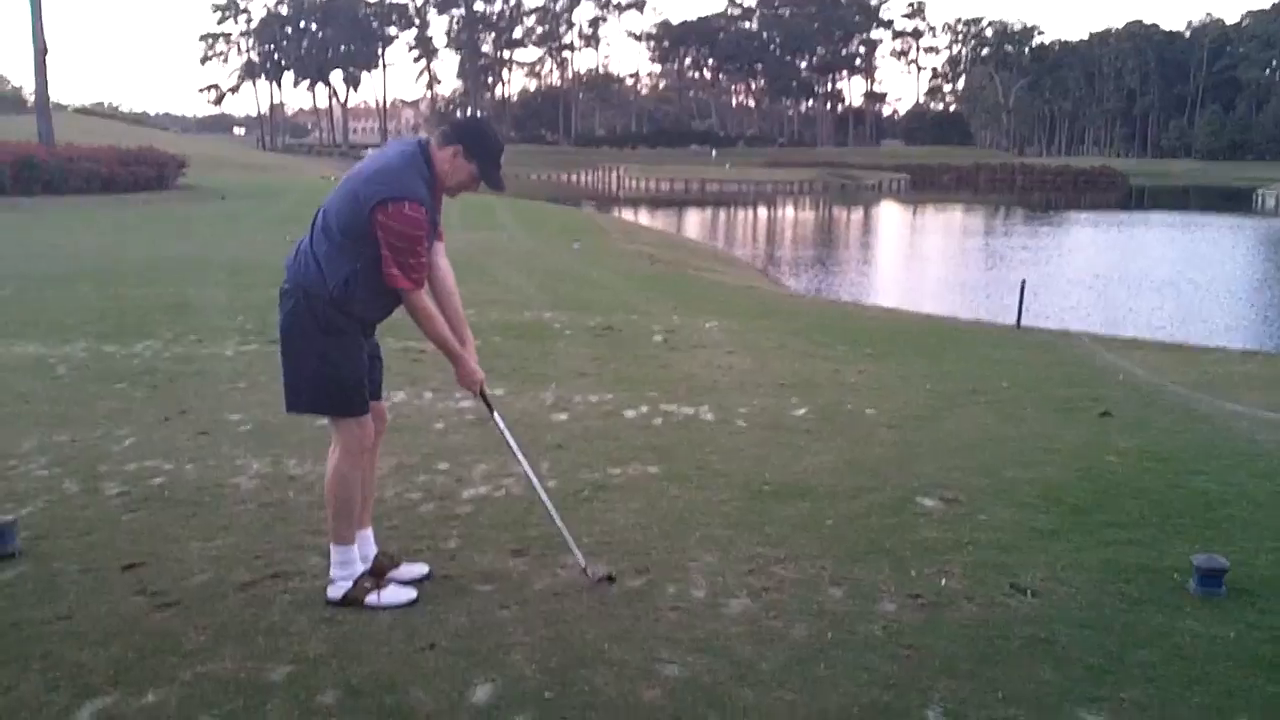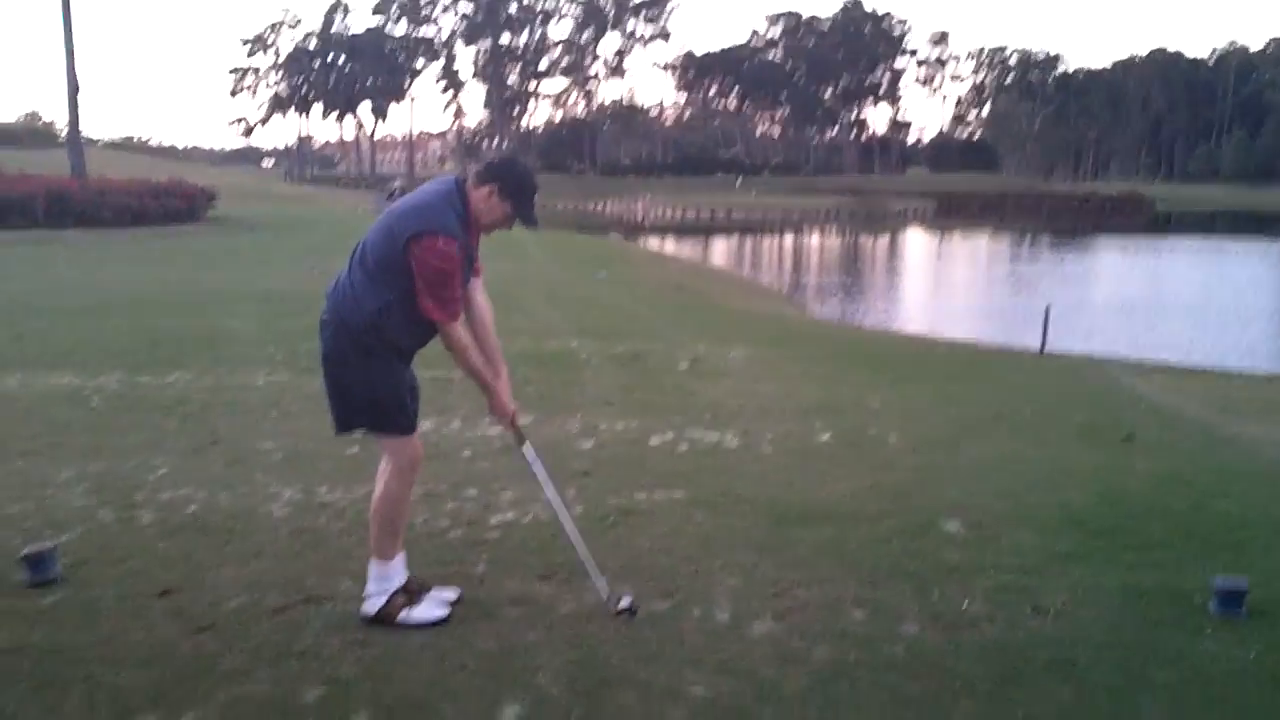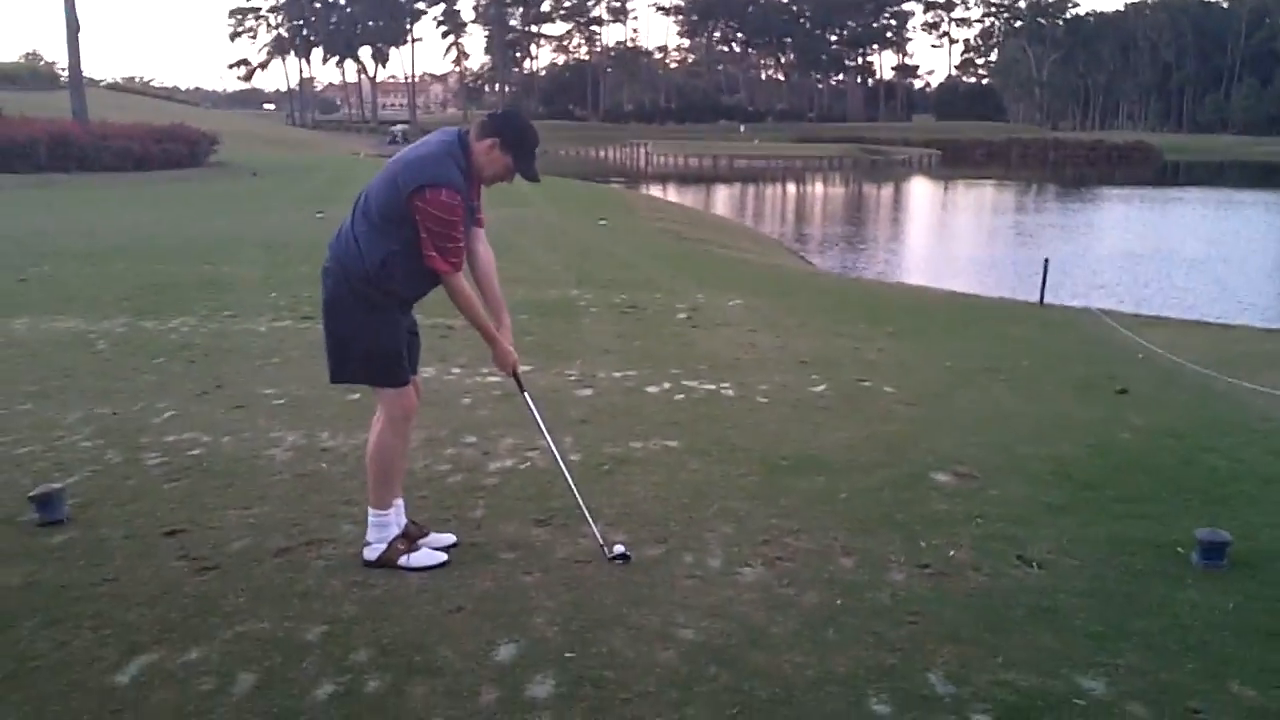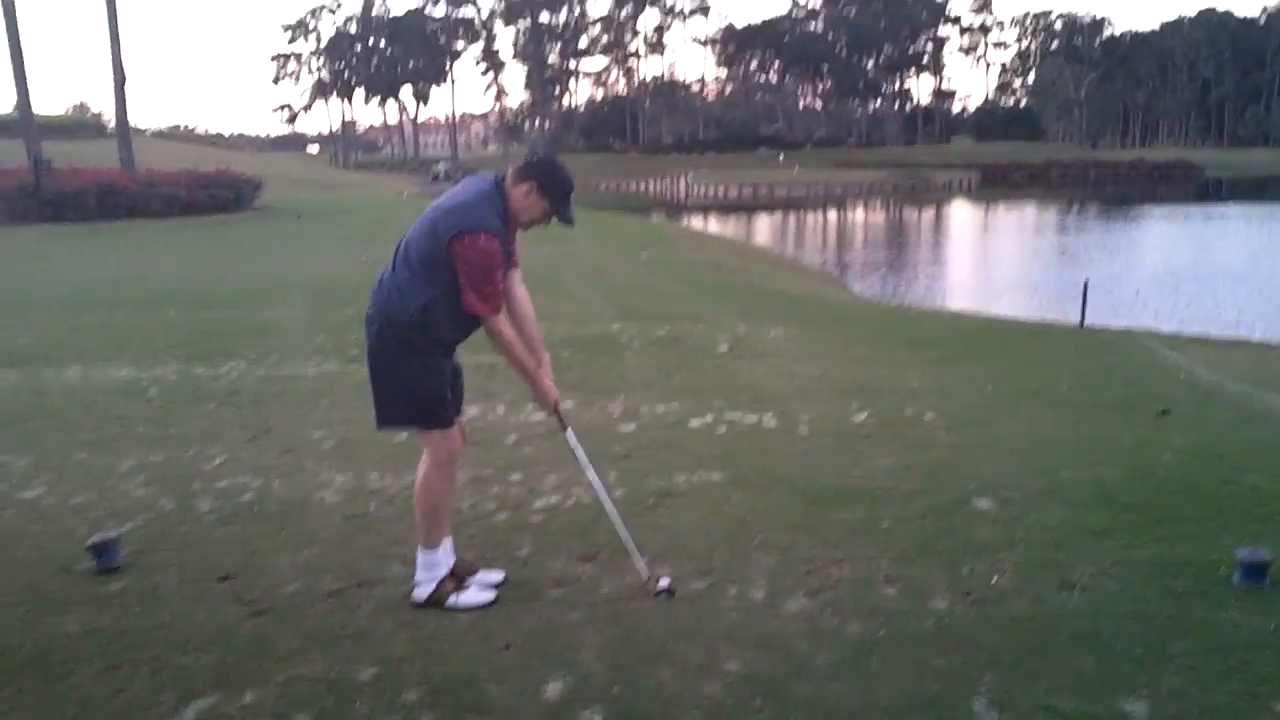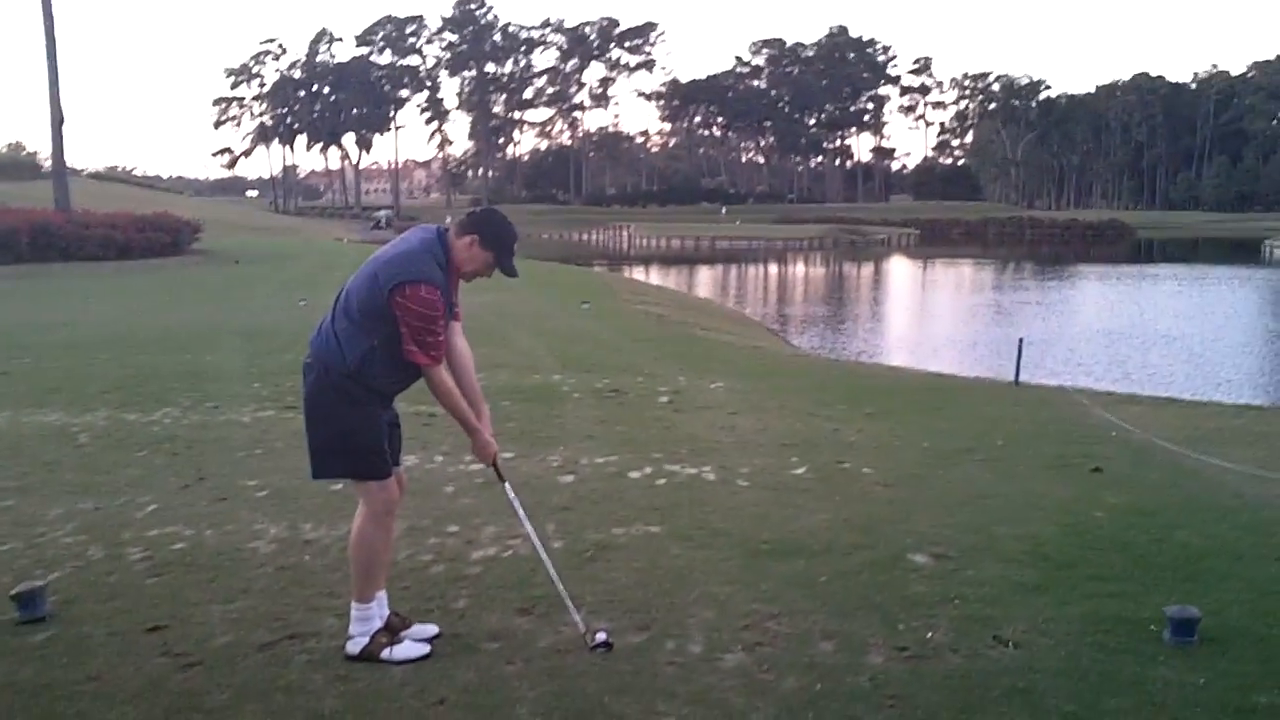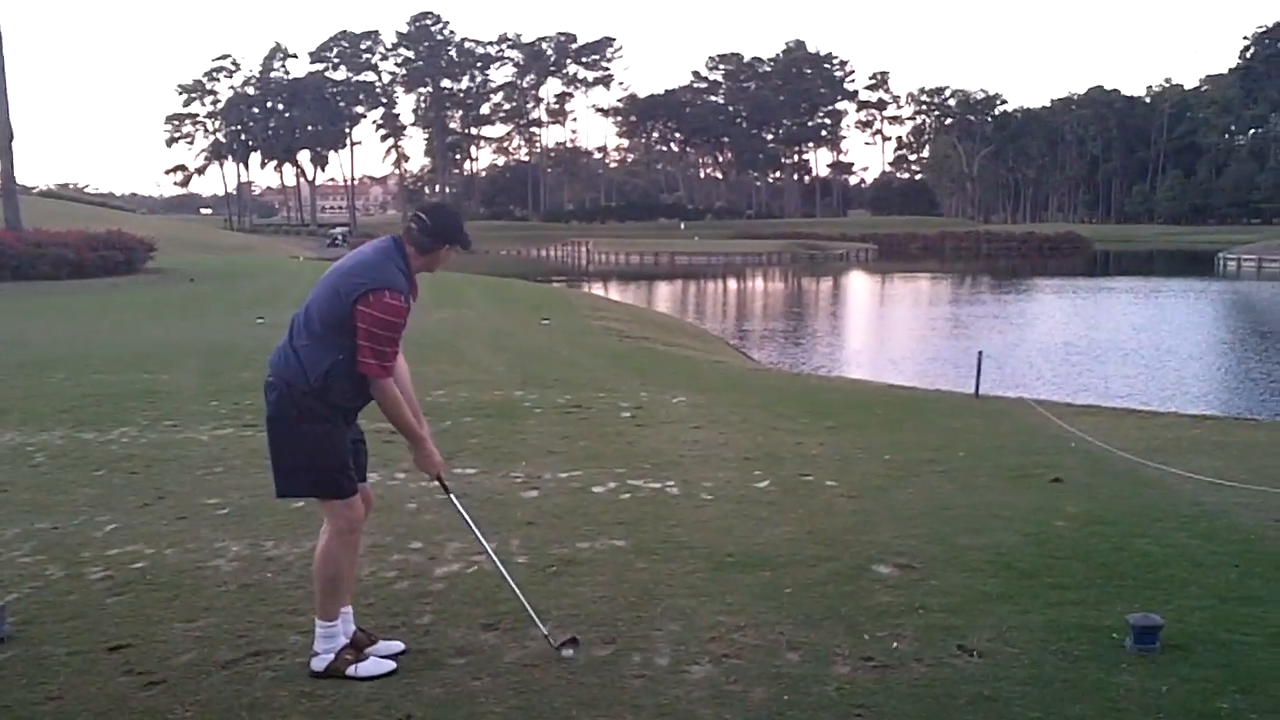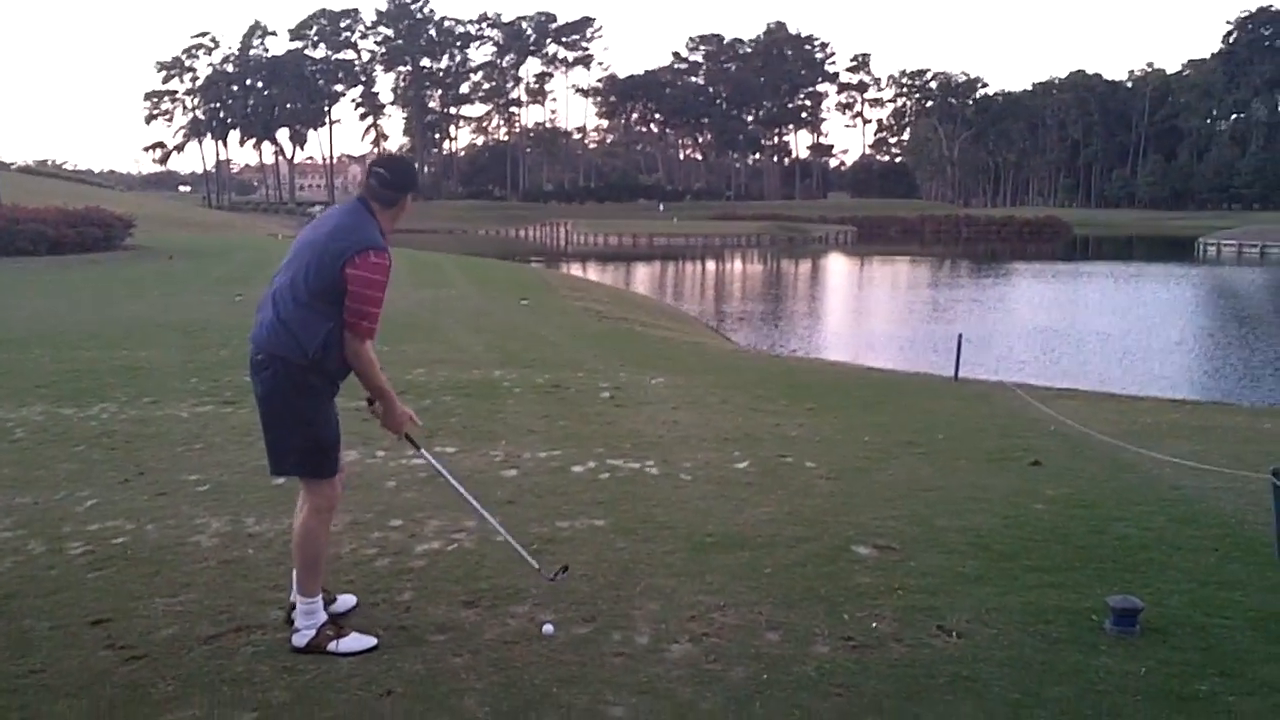
dt=0.3s
person 1, frame 1
left shoulder: (417, 166)
right shoulder: (404, 194)
left elbow: (436, 258)
right elbow: (413, 295)
left wrist: (467, 340)
right wrist: (460, 360)
left hip: (344, 307)
right hip: (320, 311)
left knee: (371, 425)
right knee: (354, 435)
left ankle: (365, 553)
right ankle: (345, 577)
person 1, frame 2
left shoulder: (458, 206)
right shoulder: (437, 230)
left elbow: (474, 293)
right elbow: (448, 327)
left wrist: (500, 372)
right wrist: (492, 391)
left hip: (381, 336)
right hip: (360, 339)
left knee: (404, 451)
right knee: (403, 454)
left ankle: (395, 576)
right ankle: (380, 593)
person 1, frame 3
left shoulder: (460, 156)
right shoulder: (441, 183)
left elbow: (478, 244)
right elbow: (452, 278)
left wrist: (504, 323)
right wrist: (495, 342)
left hip: (383, 285)
right hip: (361, 289)
left knee: (405, 398)
right knee: (397, 404)
left ankle: (395, 521)
right ankle: (381, 539)
person 1, frame 4
left shoulder: (494, 199)
right shoulder: (478, 228)
left elbow: (513, 285)
right elbow: (493, 319)
left wrist: (543, 360)
right wrist: (536, 380)
left hip: (425, 330)
right hip: (404, 334)
left knee: (451, 439)
right knee: (442, 445)
left ankle: (443, 560)
right ankle: (429, 578)
person 1, frame 5
left shoulder: (437, 249)
right shoulder: (420, 279)
left elbow: (454, 338)
right elbow: (433, 370)
left wrist: (483, 412)
right wrist: (475, 431)
left hip: (364, 380)
right hip: (341, 385)
left knee: (390, 489)
right knee: (379, 497)
left ankle: (377, 612)
right ankle: (363, 632)
person 1, frame 6
left shoulder: (383, 258)
right shoulder: (387, 290)
left elbow: (391, 360)
right elbow: (379, 381)
left wrist: (422, 425)
right wrist: (419, 445)
left hip: (319, 394)
right hip: (305, 402)
left knee: (357, 504)
right knee: (344, 515)
left ankle: (345, 629)
right ankle: (329, 648)
person 1, frame 7
left shoulder: (338, 220)
right shoulder: (369, 250)
right elbow: (356, 344)
left wrist: (380, 395)
right wrist: (389, 404)
left hip: (283, 361)
right hip: (294, 372)
left knee: (323, 478)
right knee: (322, 492)
left ankle: (305, 595)
right ankle: (309, 625)
